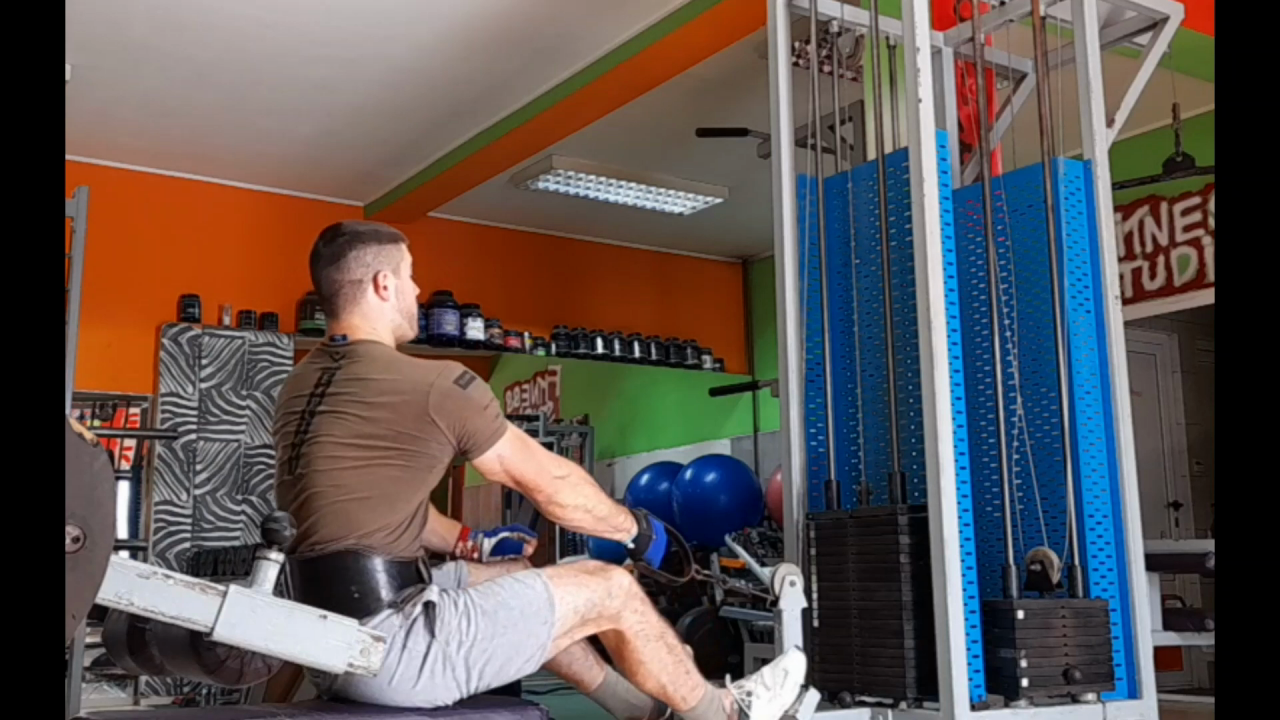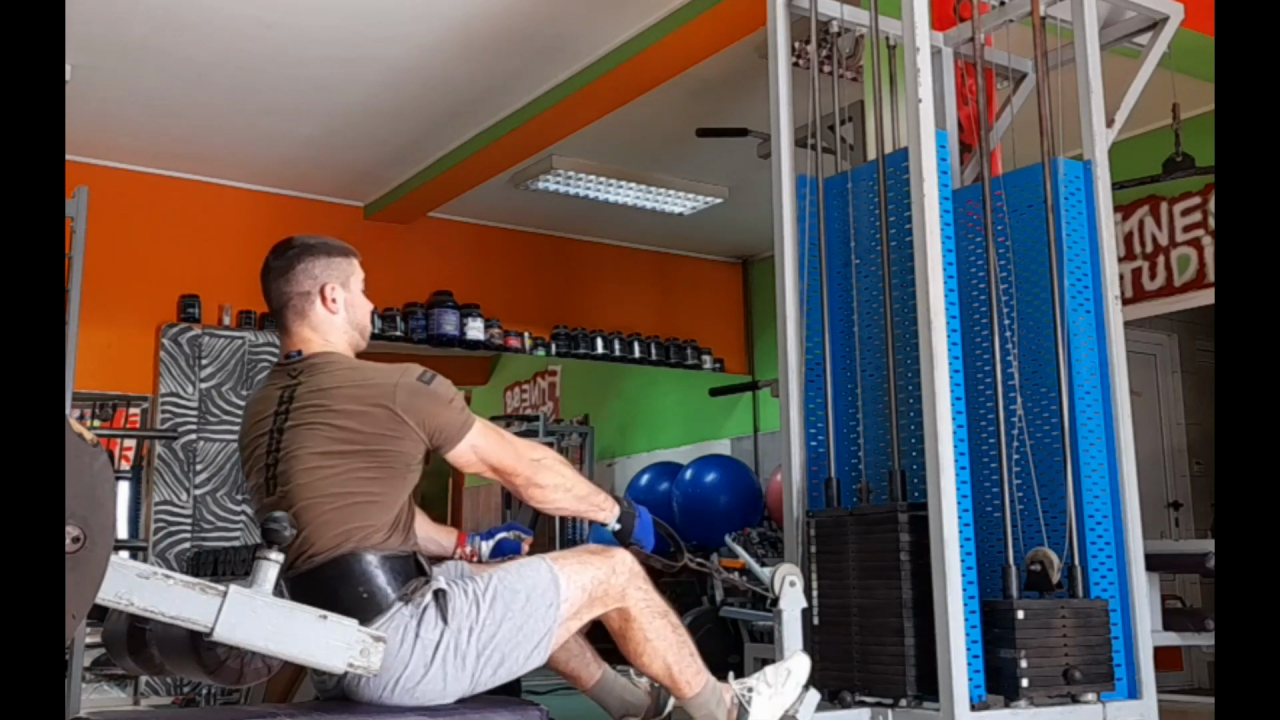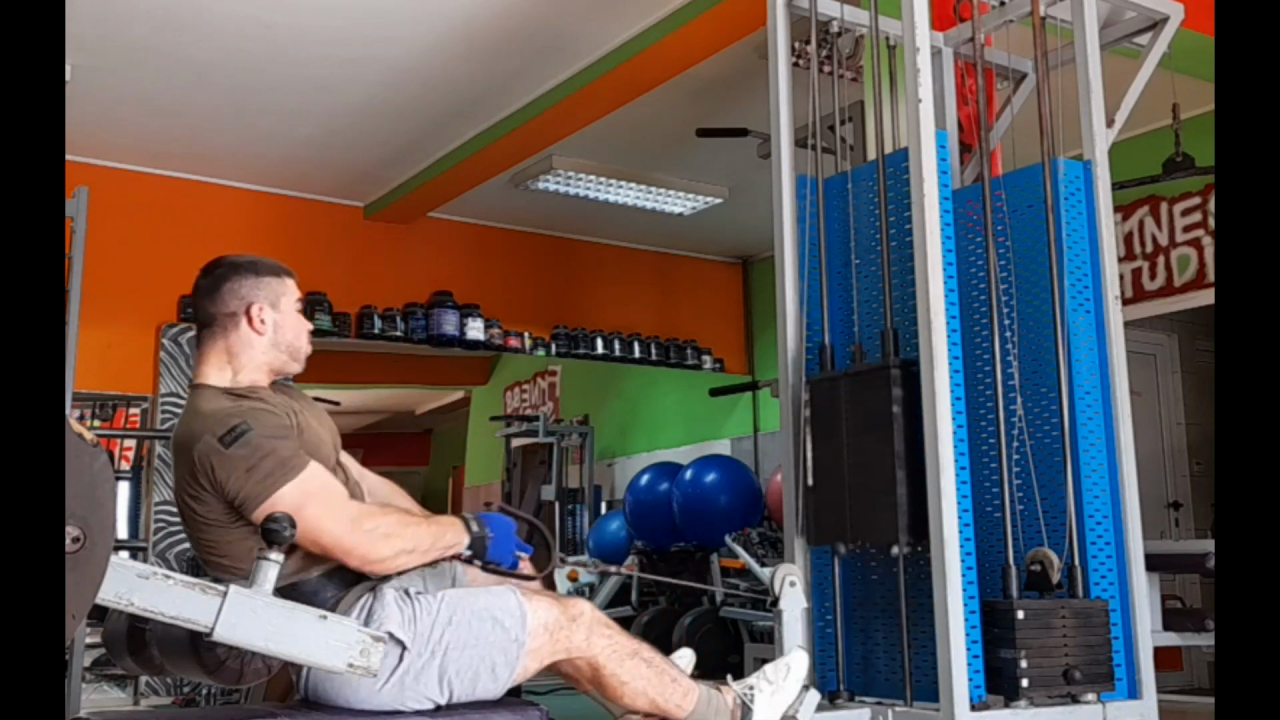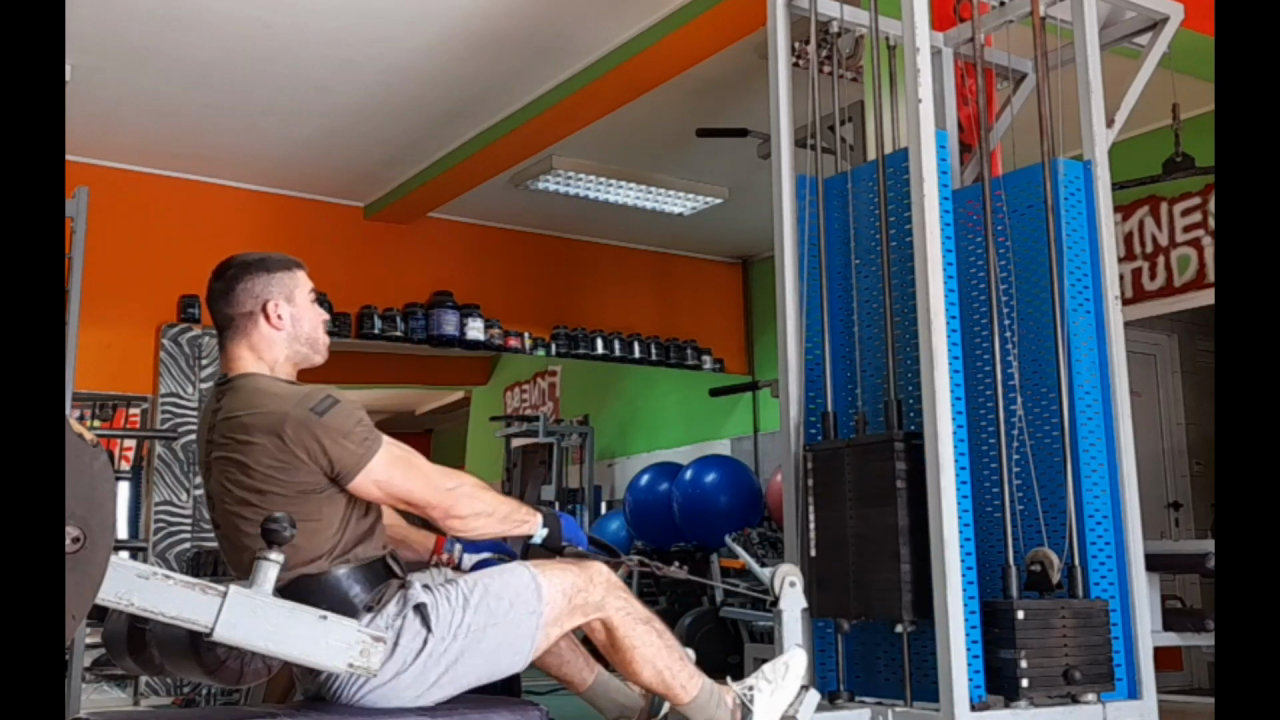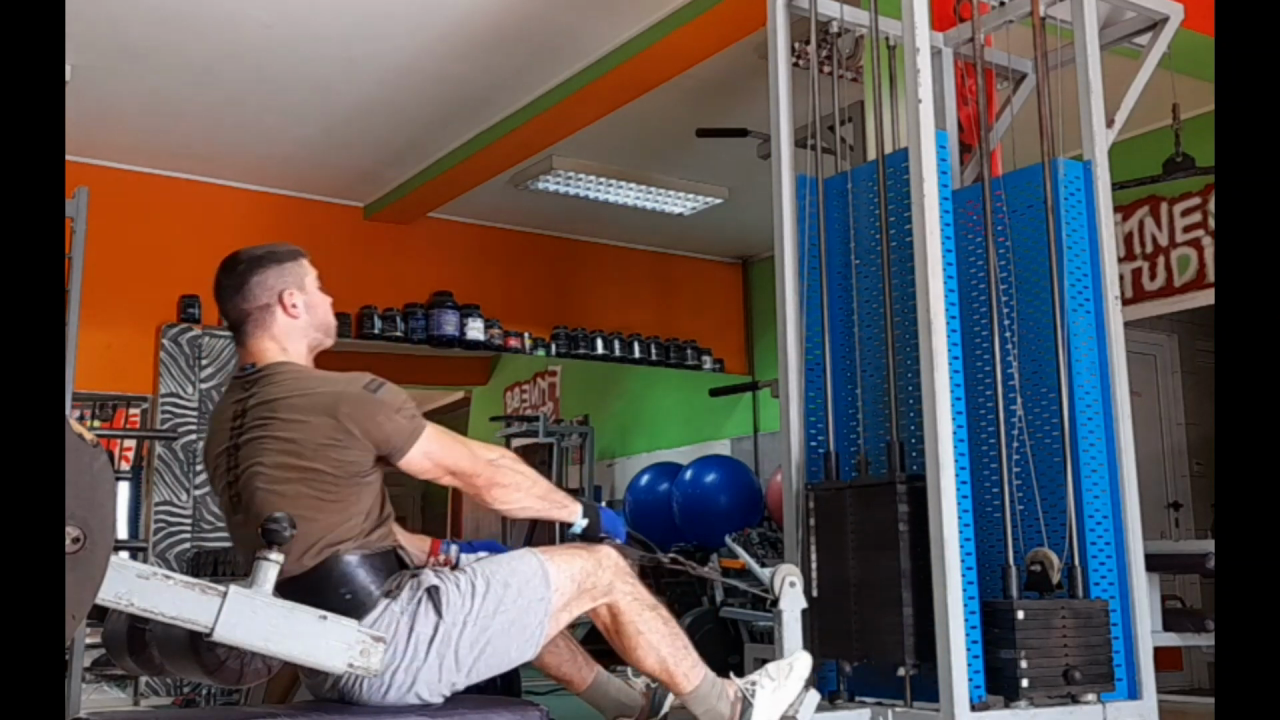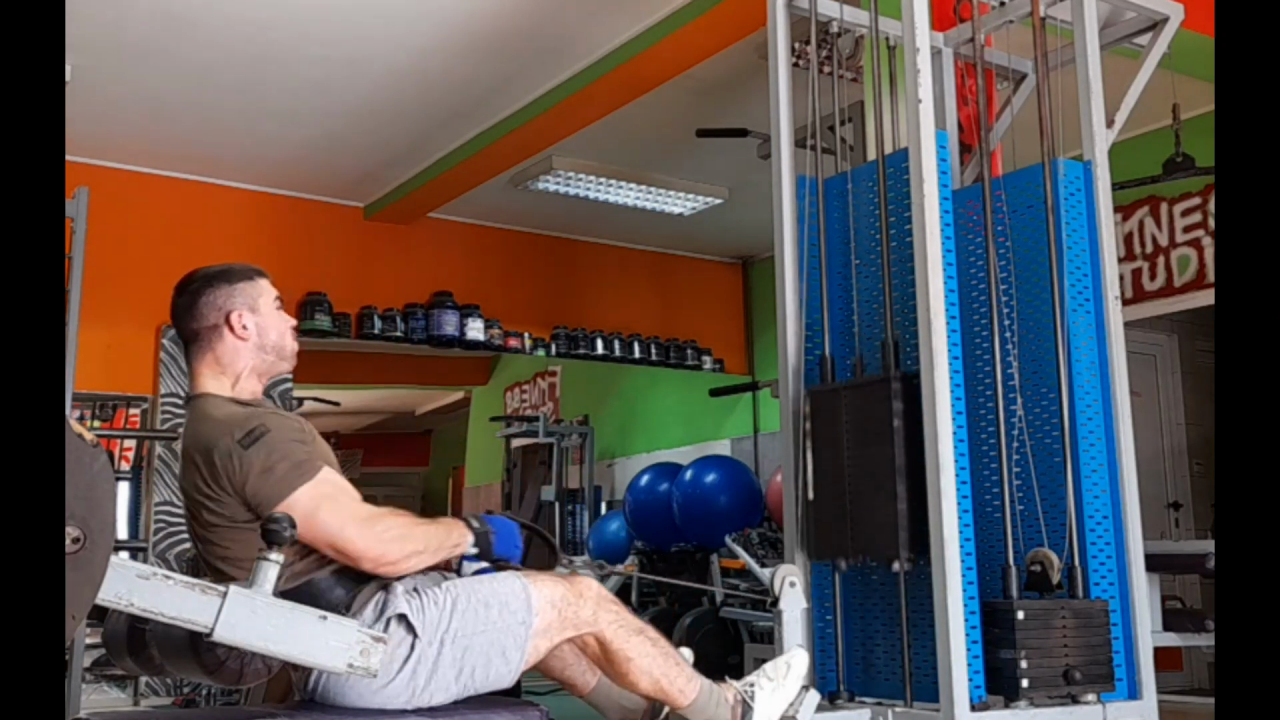
dt=0.7s
person 1, frame 1
left shoulder: (300, 387)
right shoulder: (435, 386)
right elbow: (549, 483)
left wrist: (469, 543)
right wrist: (635, 529)
right hip: (388, 648)
left knee: (511, 576)
right knee: (609, 590)
person 1, frame 2
left shoulder: (262, 412)
right shoulder: (394, 389)
right elbow: (522, 467)
left wrist: (465, 545)
right wrist: (617, 511)
right hip: (395, 643)
left knee: (511, 574)
right knee: (613, 572)
person 1, frame 3
left shoulder: (273, 404)
right shoulder: (232, 430)
left elbow: (364, 489)
right elbow: (366, 542)
left wrist: (460, 538)
right wrist: (465, 533)
left hip: (351, 619)
left knee: (512, 581)
right knee: (574, 620)
person 1, frame 4
left shoulder: (229, 415)
right shoulder: (302, 412)
right elbow: (442, 497)
left wrist: (450, 552)
right wrist: (543, 523)
left knee: (513, 586)
right knee: (591, 585)
person 1, frame 5
left shoulder: (233, 418)
right shoulder: (345, 398)
right elbow: (484, 472)
left wrist: (442, 552)
right wrist: (583, 513)
right hip: (384, 640)
left knee: (508, 587)
right knee: (600, 570)
person 1, frame 6
left shoulder: (228, 424)
right shoulder: (244, 433)
right elbow: (374, 545)
left wrist: (451, 550)
right wrist: (469, 533)
left knee: (514, 595)
right knee: (582, 601)
